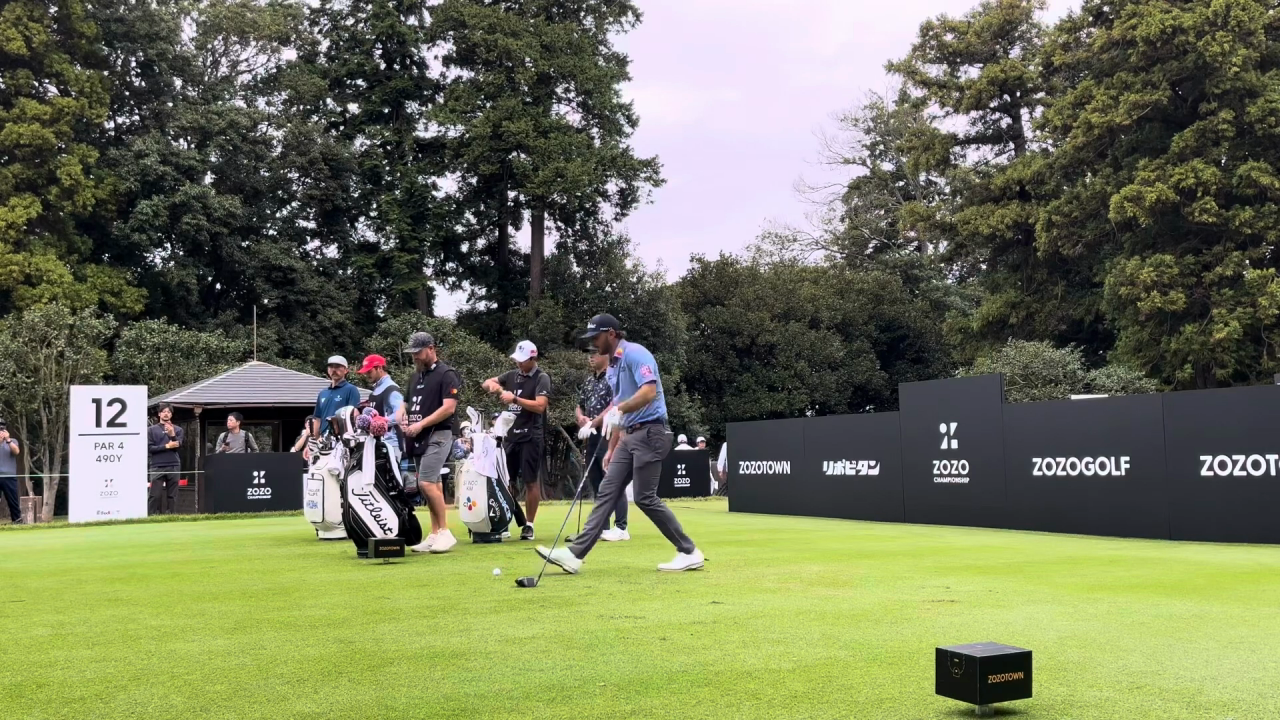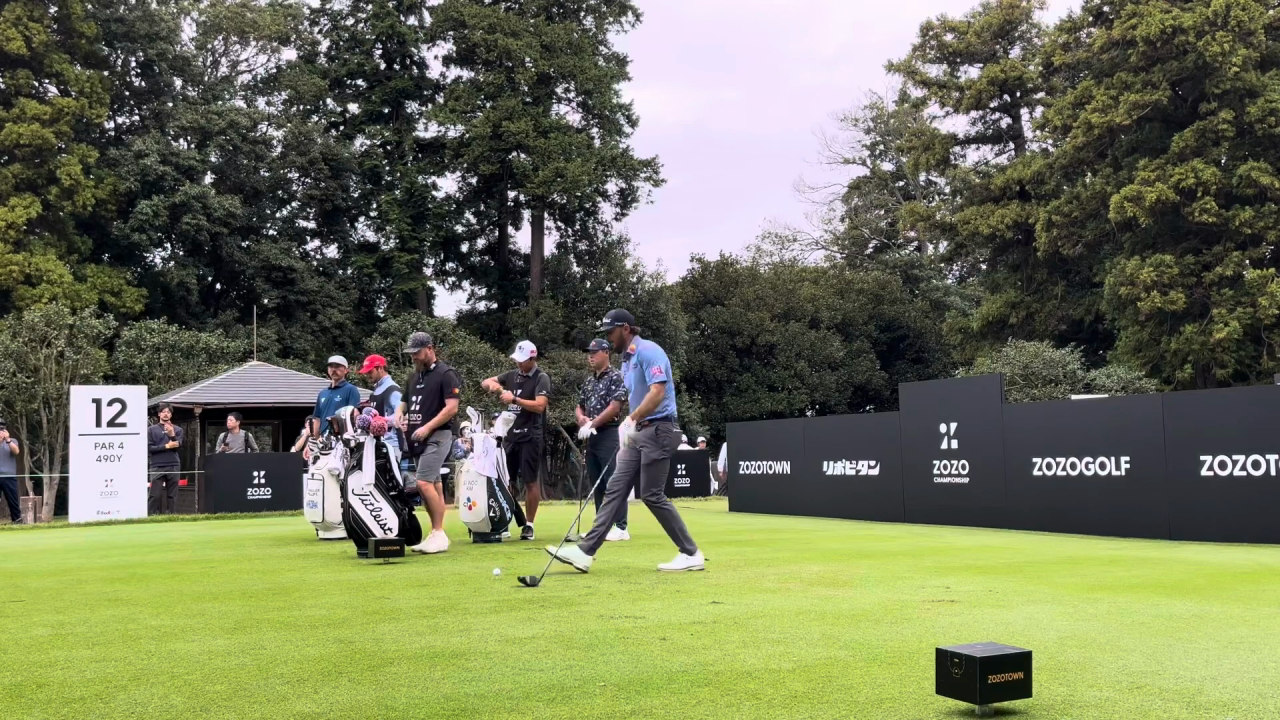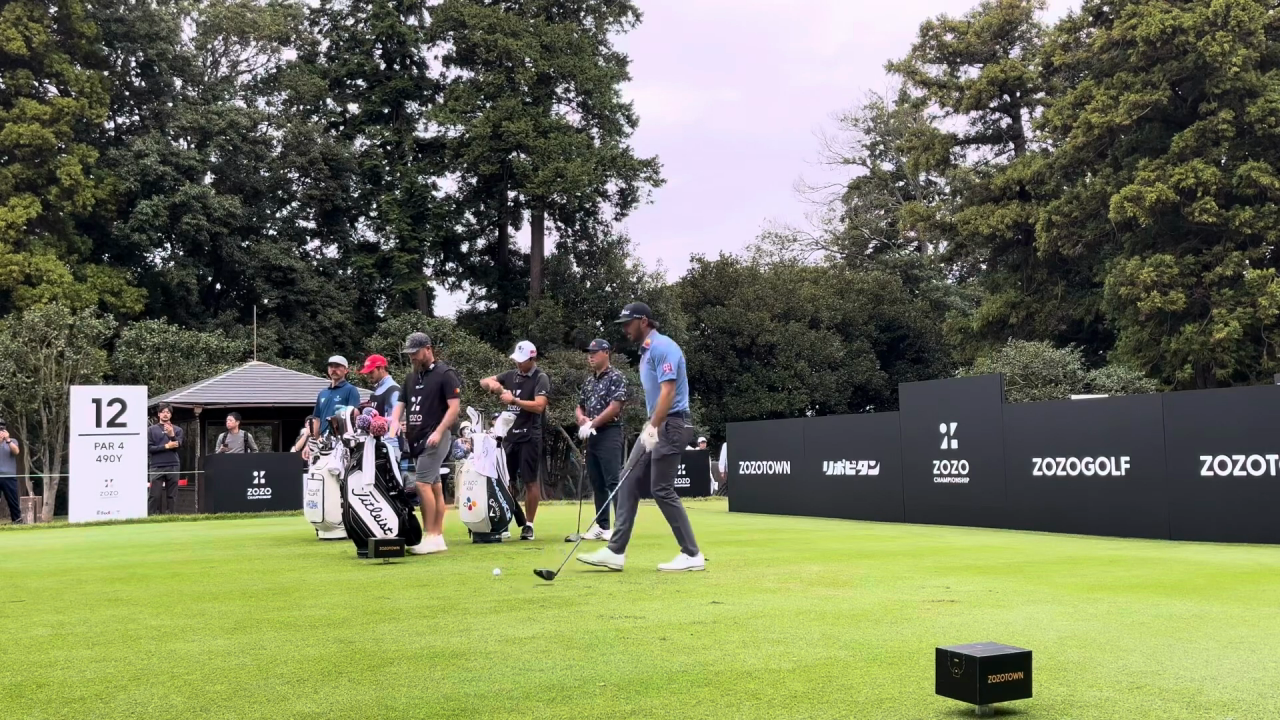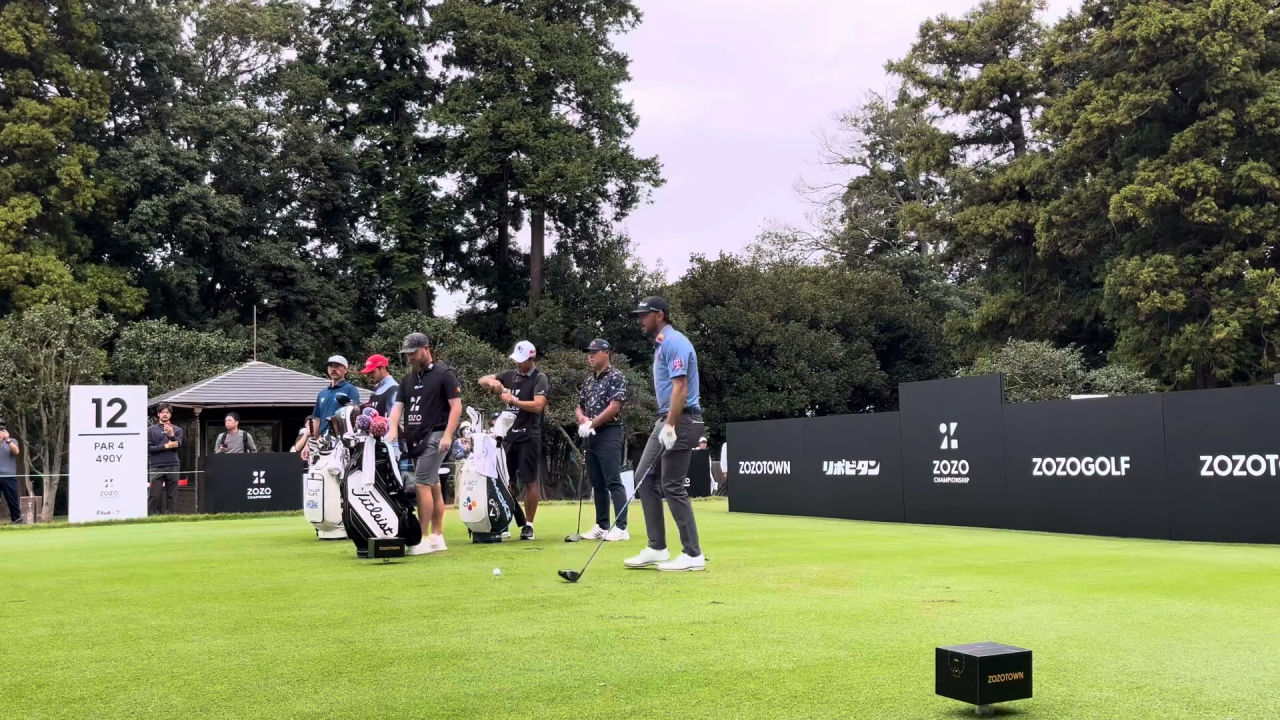
dt=0.1s
person 1, frame 1
left shoulder: (636, 353)
right shoulder: (614, 366)
left elbow: (650, 390)
left wrist: (618, 410)
right wrist: (610, 449)
left hip: (650, 432)
right hip: (630, 435)
left knee: (644, 497)
right knee: (608, 491)
left ankle: (689, 553)
right ankle: (575, 553)
person 1, frame 2
left shoulder: (649, 351)
right shoulder: (628, 359)
left elbow: (658, 392)
left wrist: (631, 420)
right wrist: (626, 440)
left hip: (659, 429)
right hip: (641, 431)
left knee: (652, 495)
right knee: (616, 488)
left ankle: (691, 554)
right ankle: (585, 551)
person 1, frame 3
left shoulder: (663, 348)
right shoulder: (646, 351)
left elbow: (669, 391)
left wrist: (653, 426)
right wrist: (650, 428)
left hip: (672, 426)
right hip: (656, 427)
left knee: (662, 491)
right knee: (629, 484)
left ankle: (692, 555)
right ankle: (615, 551)
person 1, frame 4
left shoulder: (675, 342)
right shoulder: (661, 346)
left elbow: (680, 387)
left wrist: (669, 426)
right wrist: (664, 425)
left hip: (682, 422)
right hip: (667, 422)
left knee: (672, 487)
right knee: (645, 480)
left ankle: (692, 554)
right ankle: (657, 547)
person 2, frame 1
left shoulder: (446, 374)
right shoulder: (415, 377)
left elbow: (449, 408)
right elbow: (407, 403)
left wrist: (421, 424)
right wrist: (401, 414)
left hip: (437, 436)
right hip: (418, 439)
left knee: (427, 484)
right knee: (433, 487)
left ankle: (445, 533)
right ankle: (436, 535)
person 2, frame 2
left shoulder: (446, 374)
right shoulder: (414, 377)
left elbow: (451, 408)
right elbow: (404, 403)
left wrist: (427, 427)
right wrist: (398, 416)
left hip: (437, 436)
right hip: (417, 439)
left knee: (424, 483)
right knee: (434, 487)
left ankle: (438, 533)
right ankle: (435, 535)
person 2, frame 3
left shoulder: (445, 374)
right shoulder: (411, 378)
left elbow: (454, 407)
right elbow: (400, 405)
left wrist: (439, 432)
right wrist: (394, 425)
left hip: (436, 438)
right hip: (416, 438)
left knee: (423, 484)
right knee: (434, 487)
left ankle: (429, 537)
right ankle: (437, 537)
person 2, frame 4
left shoulder: (444, 374)
right shoulder: (408, 378)
left elbow: (456, 406)
right elbow: (399, 405)
left wrist: (448, 435)
right wrist: (392, 429)
left hip: (435, 438)
right hip: (415, 439)
left knee: (422, 486)
right knee: (433, 488)
left ankle: (424, 539)
right ankle: (436, 537)
person 3, frame 1
right shoulder: (588, 381)
right elbow: (579, 407)
left wrist: (592, 424)
right wrist: (582, 418)
right hip: (591, 436)
right knee: (596, 483)
left ankle: (621, 527)
person 3, frame 2
left shoulder: (616, 377)
right shoulder: (589, 381)
left elbow: (615, 407)
right elbow: (579, 407)
left wrist: (591, 424)
right wrist: (581, 419)
left hip: (609, 434)
right hip: (592, 436)
right knee: (597, 483)
left ankle: (621, 527)
person 3, frame 3
left shoulder: (616, 377)
right shoulder: (589, 381)
left elbow: (614, 407)
right elbow: (579, 407)
left wrist: (591, 424)
right wrist: (582, 419)
left hip: (609, 434)
right hip: (592, 436)
left knee: (613, 482)
right knee: (597, 484)
right ankle: (601, 526)
person 3, frame 4
left shoulder: (616, 377)
right shoulder: (589, 381)
left elbow: (614, 407)
right elbow: (580, 407)
left wrist: (591, 424)
right wrist: (582, 418)
left hip: (609, 434)
right hip: (592, 437)
left knee: (613, 482)
right knee: (597, 484)
left ankle: (621, 527)
right ankle: (602, 526)
person 4, frame 1
left shoulder: (541, 378)
right shoulder: (512, 375)
left elbow: (540, 406)
right elbow: (486, 383)
left wrist: (515, 399)
right wrist: (492, 384)
left hip: (531, 437)
right hip: (511, 435)
left knee: (531, 482)
right knee: (507, 481)
left ankle: (529, 525)
person 4, frame 2
left shoulder: (541, 378)
right shoulder: (512, 375)
left elbow: (539, 406)
right elbow: (485, 383)
left wrist: (514, 399)
right wrist: (491, 383)
left hip: (530, 437)
right hip: (510, 435)
left knee: (531, 482)
right knee: (507, 481)
left ankle: (529, 525)
person 4, frame 3
left shoulder: (540, 378)
right shoulder: (511, 375)
left elbow: (539, 406)
right elbow: (483, 382)
left wrist: (514, 400)
right wrist: (492, 383)
left hip: (529, 437)
right hip: (509, 435)
left knee: (530, 482)
left ankle: (529, 525)
person 4, frame 4
left shoulder: (539, 378)
right shoulder: (510, 374)
left elbow: (538, 406)
right elbow: (482, 380)
left wrist: (513, 401)
right wrist: (491, 382)
left hip: (528, 436)
right hip: (509, 435)
left knee: (529, 482)
left ankle: (529, 525)
